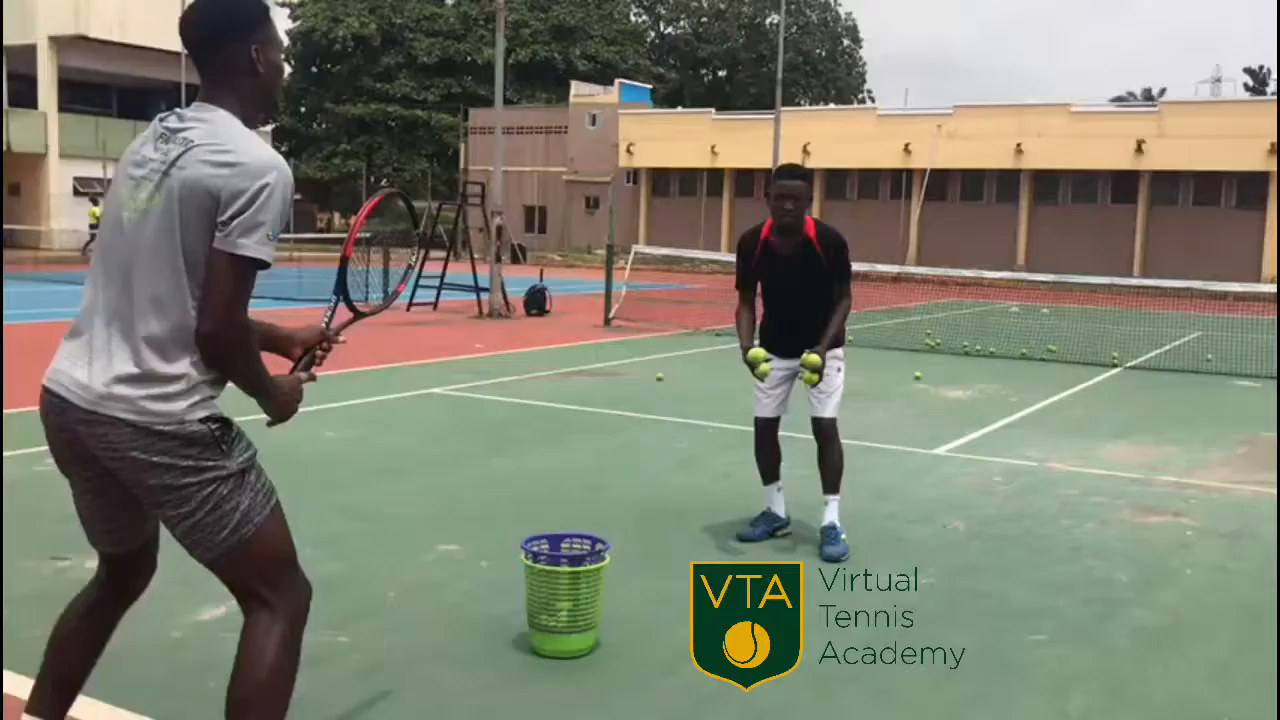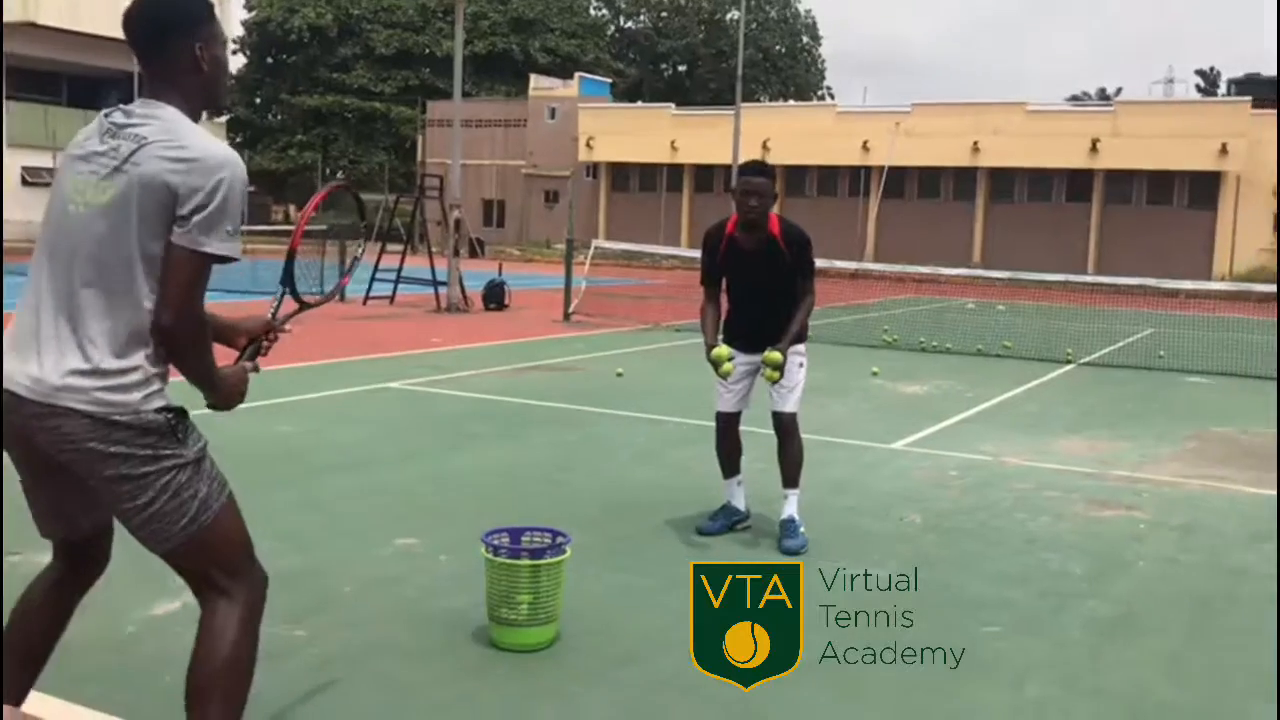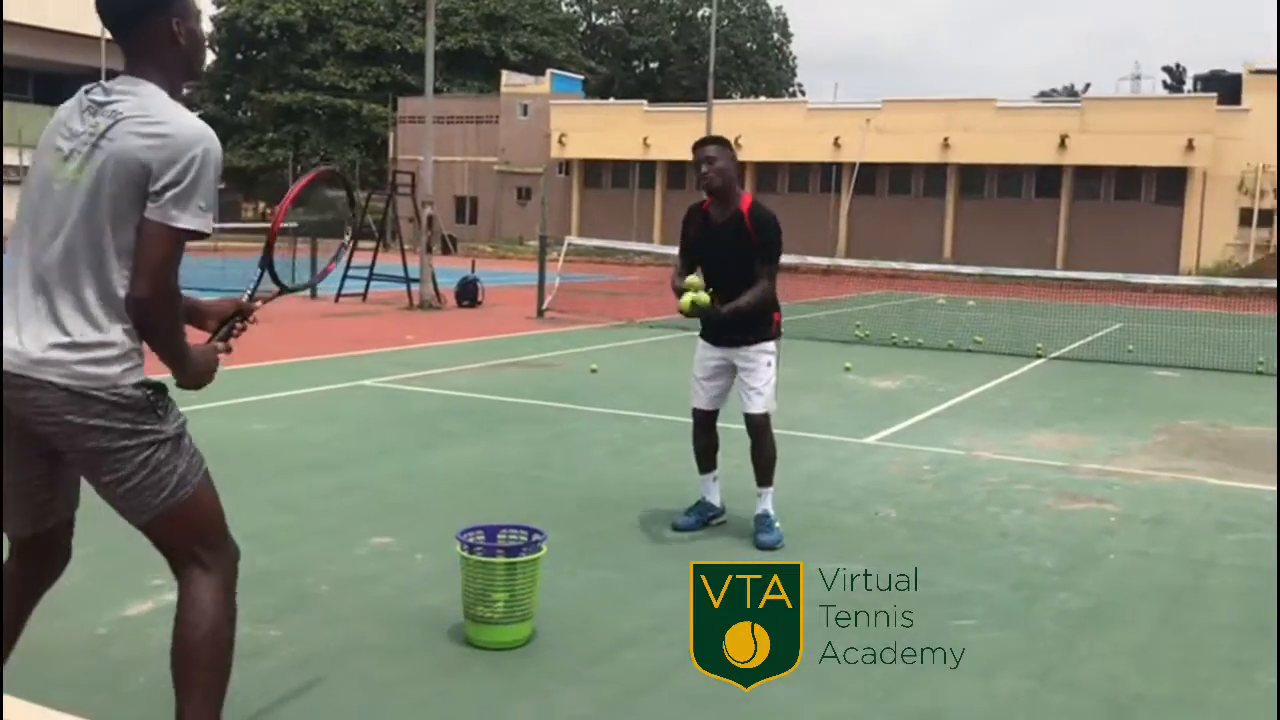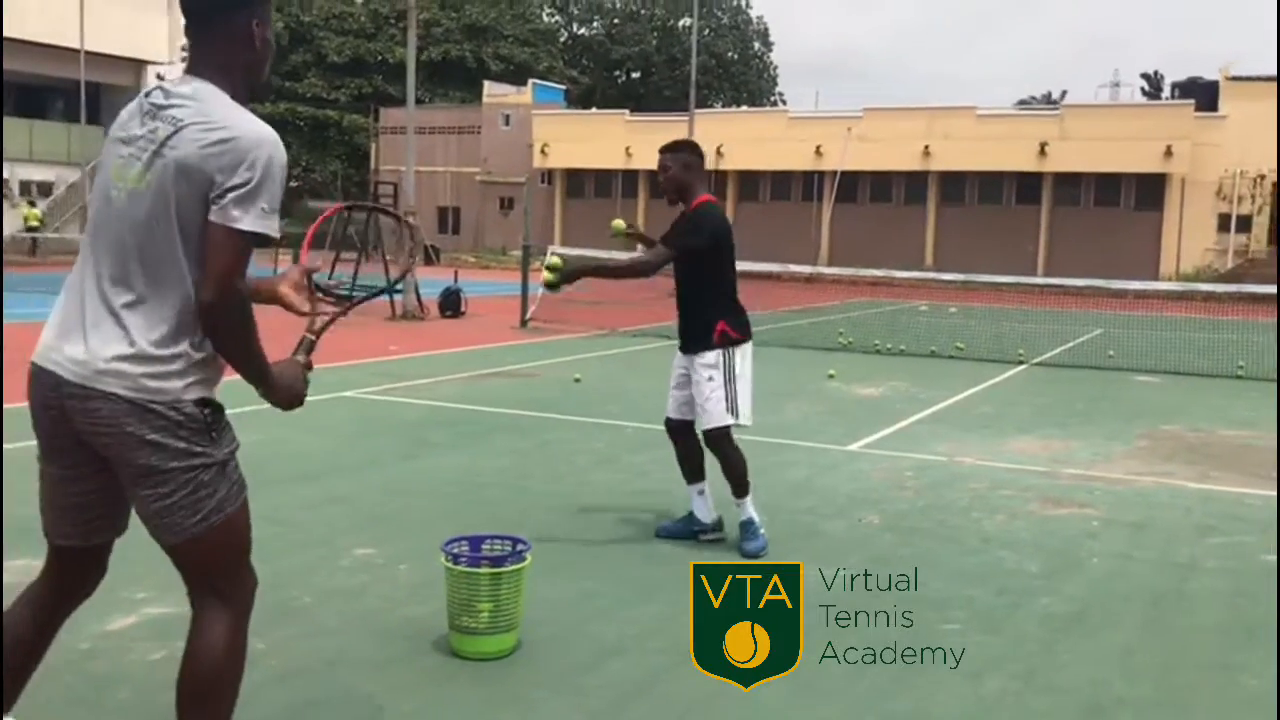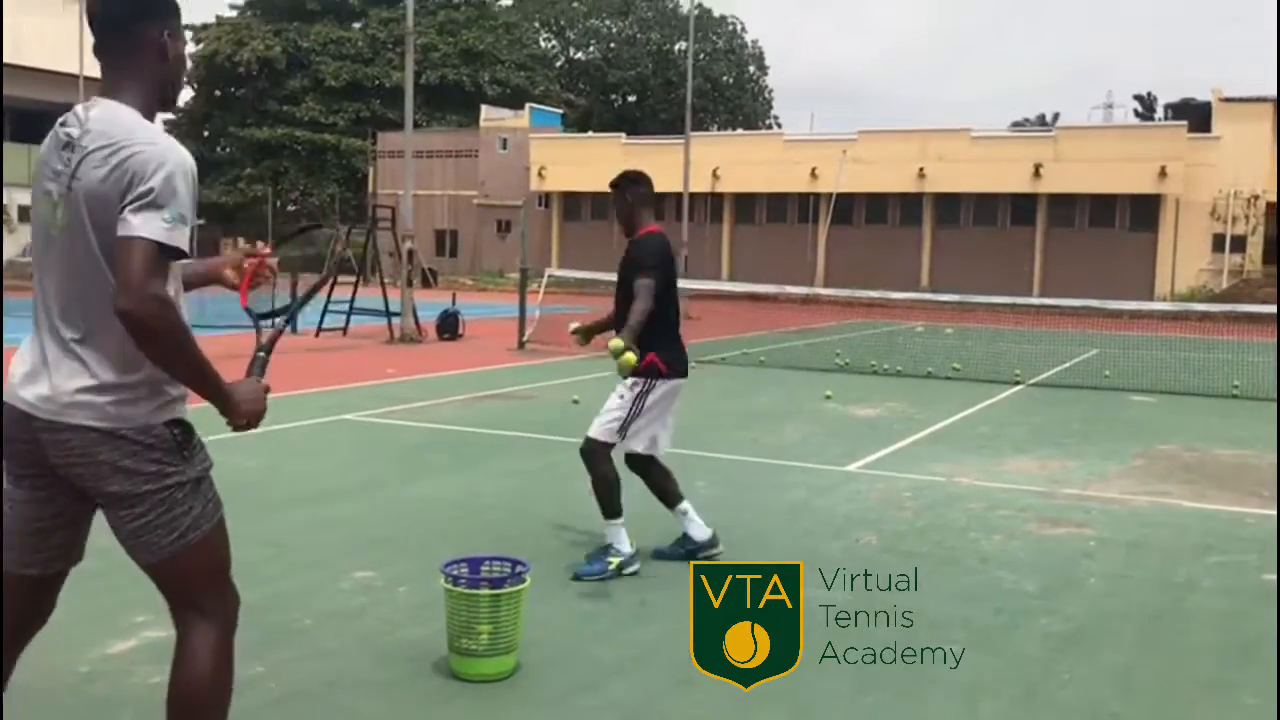
dt=0.5s
person 1, frame 1
left shoulder: (153, 142)
right shoulder: (256, 166)
right elbow: (218, 324)
left wrist: (280, 338)
right wrist: (271, 392)
left hip: (69, 397)
right hip: (157, 418)
left knee: (124, 571)
right knee: (279, 598)
person 1, frame 2
left shoulder: (94, 136)
right shoulder: (209, 161)
right elbow: (171, 316)
left wrist: (223, 328)
right wrist: (216, 383)
right hip: (109, 410)
left knee: (79, 557)
right knee: (235, 585)
person 1, frame 3
left shoulder: (75, 113)
right shoulder: (185, 138)
right elbow: (150, 289)
left wrist: (195, 311)
right wrist: (186, 362)
right hip: (87, 383)
right knee: (209, 563)
person 1, frame 4
left shoulder: (137, 114)
right shoulder: (249, 141)
right elbow: (214, 295)
left wrist: (267, 289)
right wrist: (268, 378)
left hip: (60, 375)
right hip: (148, 397)
left knee: (67, 573)
right knee: (225, 593)
person 1, frame 5
left shoulder: (62, 139)
right shoulder: (157, 155)
right elbow: (137, 304)
left wrist: (207, 272)
right wrist: (225, 394)
right hip: (124, 426)
right knee: (209, 611)
person 2, frame 1
left shoulder: (830, 241)
right shoulder: (751, 243)
left elbow: (843, 298)
right elbow: (746, 301)
left wrist: (824, 345)
right wrist: (746, 345)
left hip: (823, 346)
right hip: (774, 347)
left knee: (825, 427)
right knee: (764, 425)
left ankle: (831, 521)
right ankle: (776, 511)
person 2, frame 2
left shoulder: (794, 238)
right shoulder: (716, 238)
left elbow: (807, 296)
right elbow: (711, 297)
left wrist: (787, 342)
right wrist: (710, 342)
left hip: (785, 342)
right hip: (737, 342)
left knee: (785, 421)
right knee: (725, 419)
left ankle: (790, 514)
right ankle: (735, 504)
person 2, frame 3
left shoulder: (760, 219)
right shoulder: (694, 217)
left elbow: (765, 285)
right elbow: (684, 269)
left wrist: (727, 310)
right wrist: (682, 293)
left hip: (756, 336)
right hip: (712, 336)
left knee: (758, 421)
right knee: (702, 417)
left ankle: (765, 511)
right ankle: (710, 501)
person 2, frame 4
left shoulder: (702, 217)
right shoulder: (694, 217)
left elbow: (649, 266)
left wrist: (584, 269)
right wrist: (646, 239)
left hip: (719, 343)
right hip: (693, 343)
left knee: (716, 434)
right knee: (677, 426)
left ankle: (749, 520)
right ankle: (704, 516)
person 2, frame 5
left shoulder: (645, 247)
right shoulder: (650, 246)
left elbow: (644, 299)
left wrist: (626, 338)
right wrist: (591, 328)
left hip: (652, 370)
right hip: (653, 371)
left knee: (595, 449)
right knee: (642, 456)
left ankle: (619, 548)
right ankle: (697, 534)
